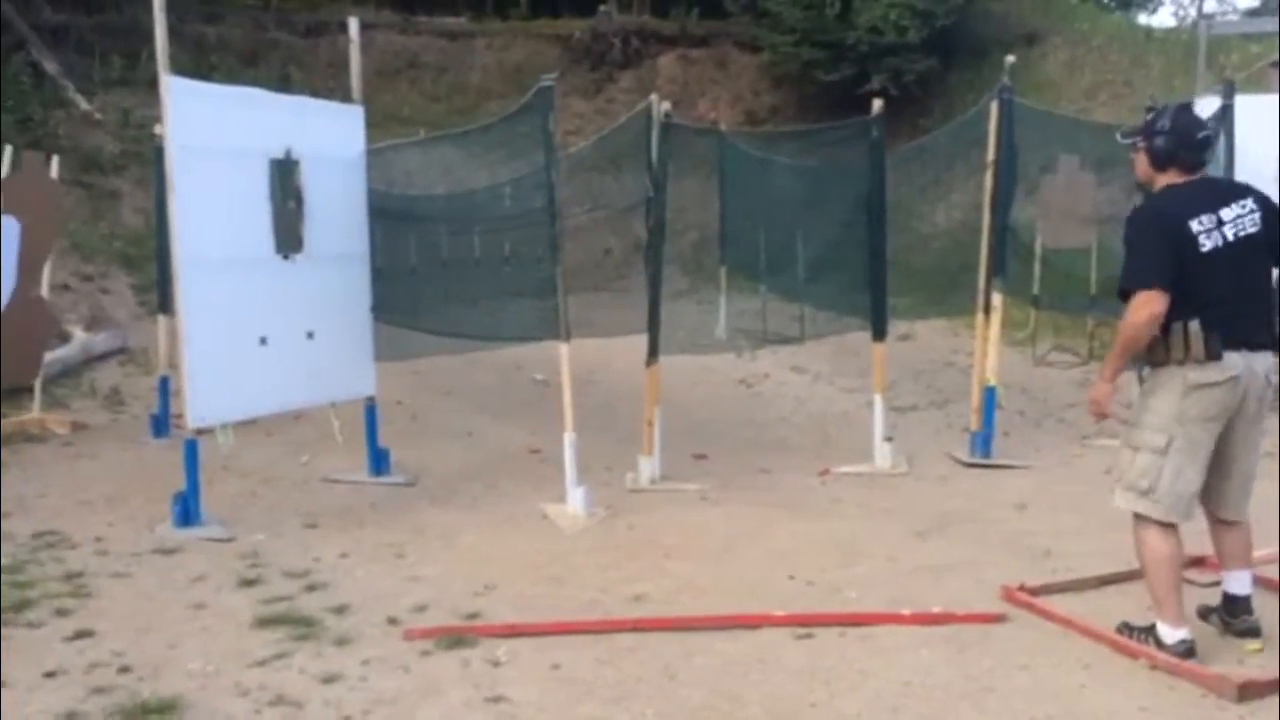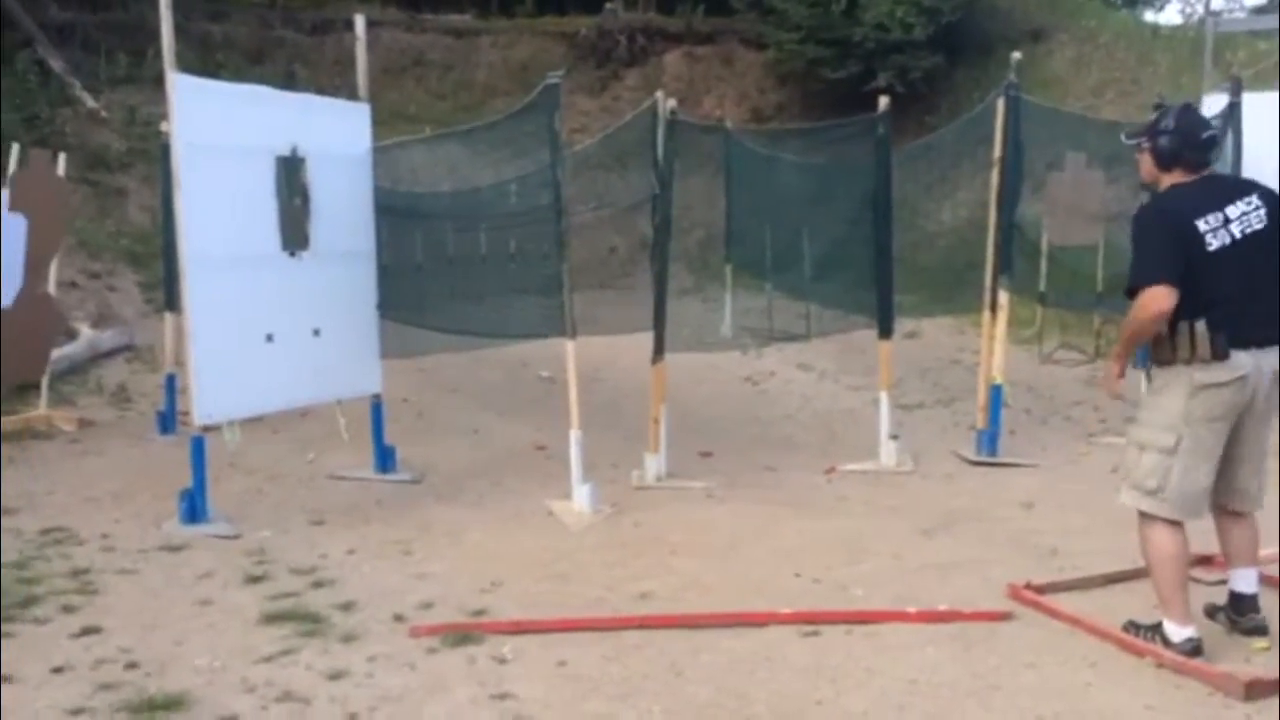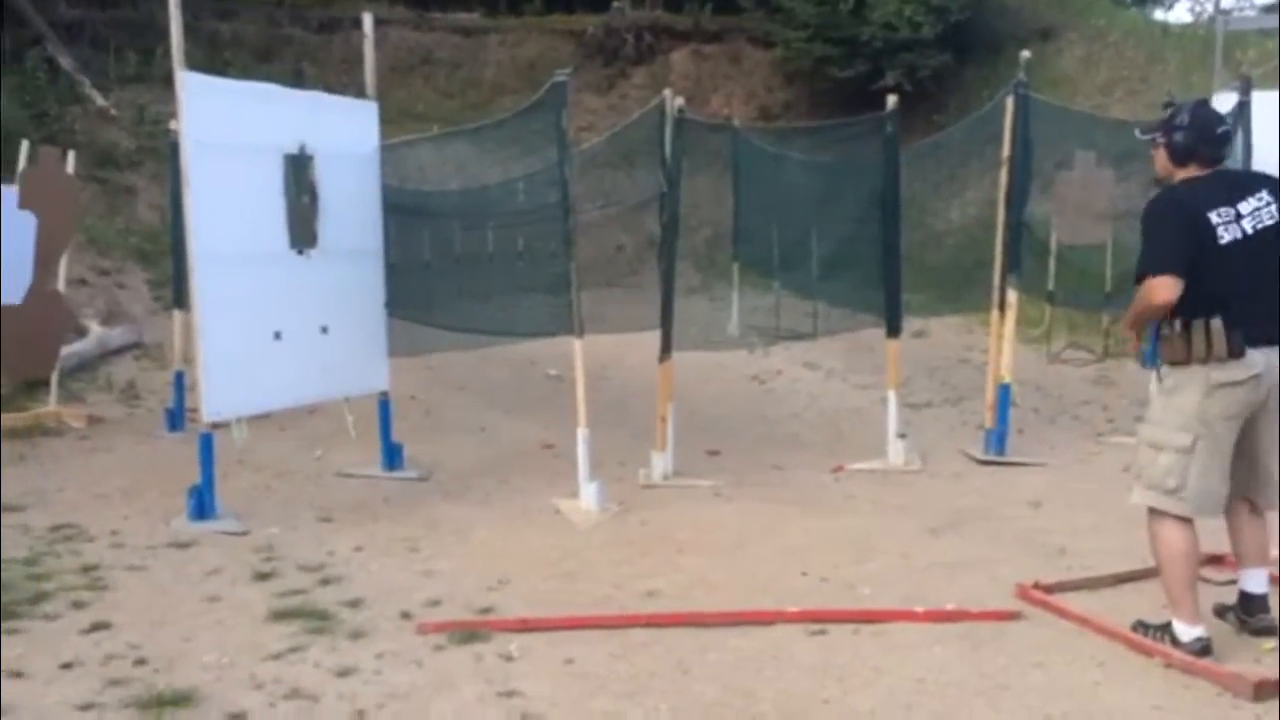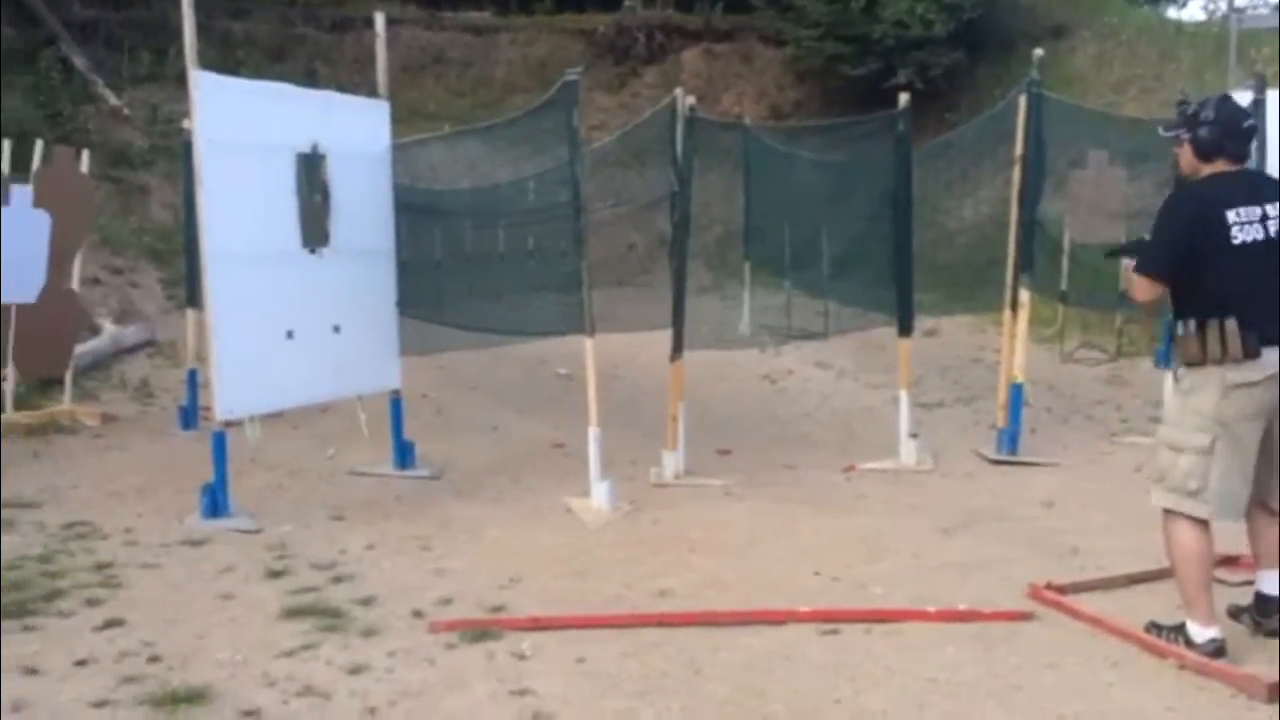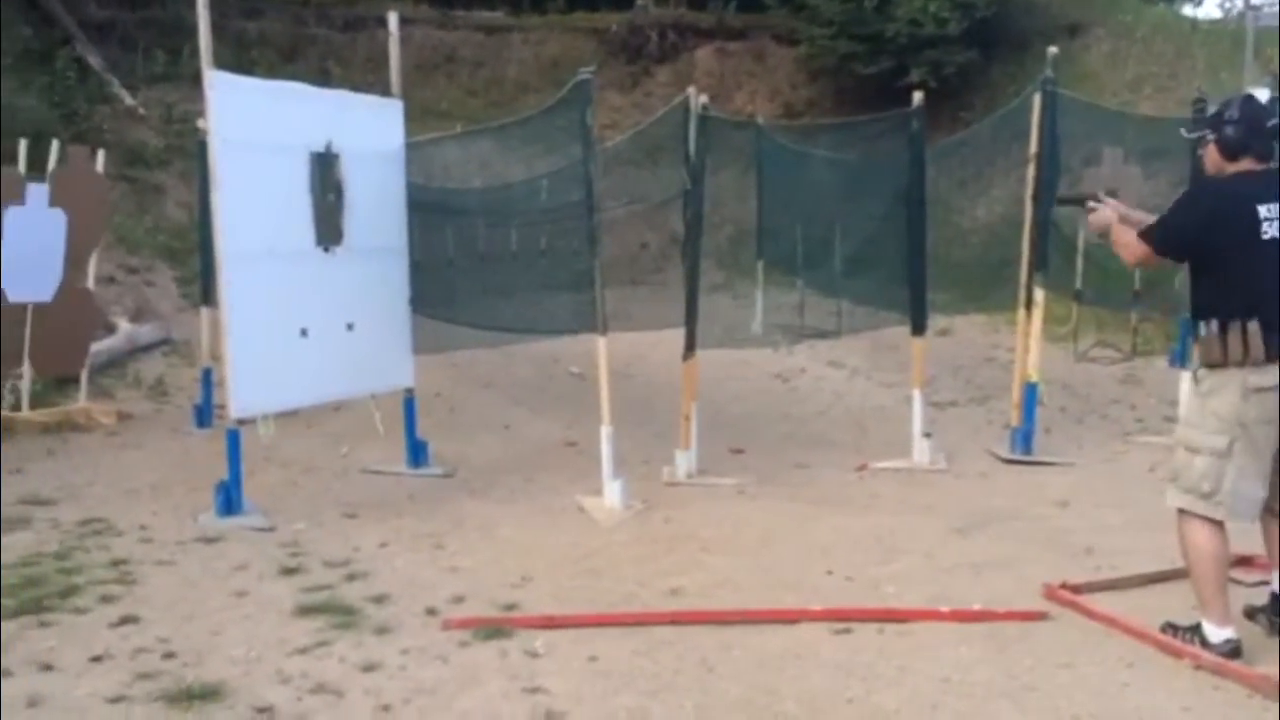
dt=0.1s
person 1, frame 1
left shoulder: (1154, 216)
left elbow: (1148, 308)
left wrist: (1109, 372)
left hip: (1191, 372)
left knee: (1152, 504)
right knee: (1226, 502)
left ankle: (1171, 631)
person 1, frame 2
left shoulder: (1161, 214)
left elbow: (1158, 303)
left wrist: (1118, 356)
left hip: (1197, 371)
left knee: (1158, 503)
left ankle: (1177, 630)
person 1, frame 3
left shoulder: (1172, 206)
left elbow: (1163, 292)
left wrist: (1134, 321)
left hip: (1206, 368)
left knee: (1168, 500)
left ankle: (1187, 630)
person 1, frame 4
left shoulder: (1190, 202)
left elbow: (1146, 290)
left wrist: (1132, 270)
left hip: (1224, 371)
left knee: (1184, 501)
left ankle: (1201, 630)
person 1, frame 5
left shoulder: (1216, 197)
left elbow: (1139, 253)
left wrist: (1112, 223)
right wrist: (1139, 218)
left knee: (1199, 502)
left ankle: (1216, 631)
